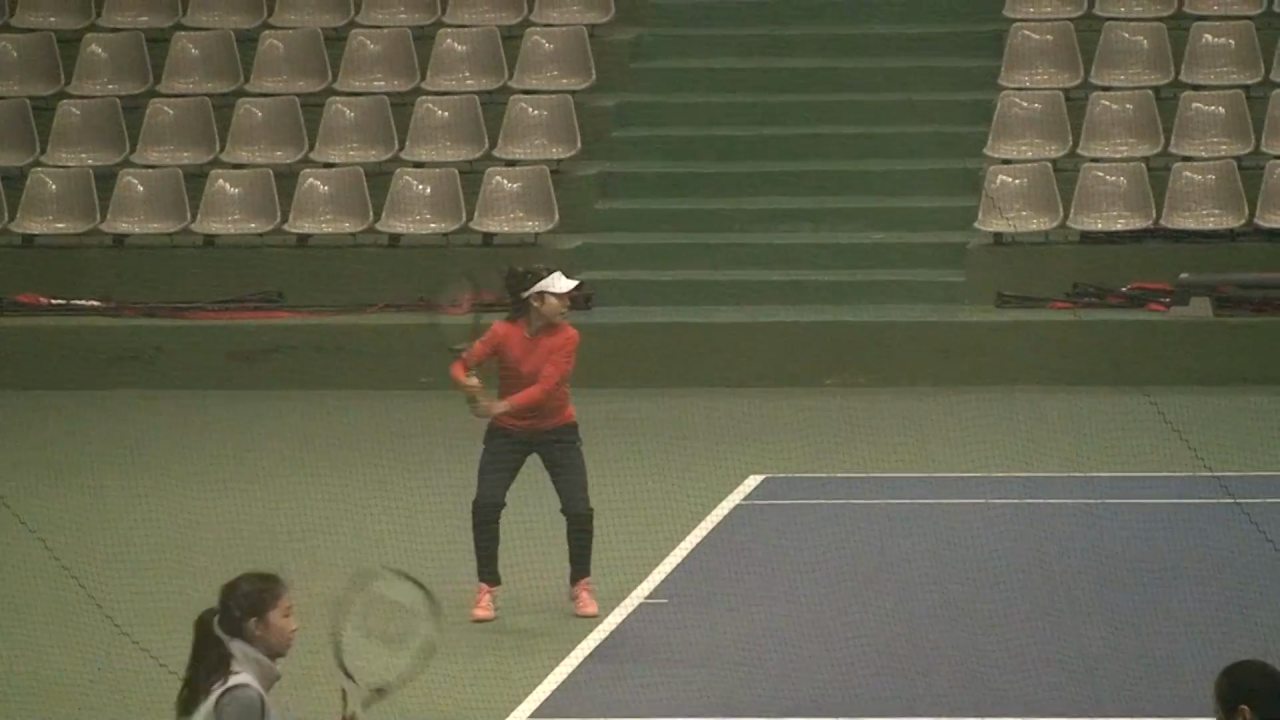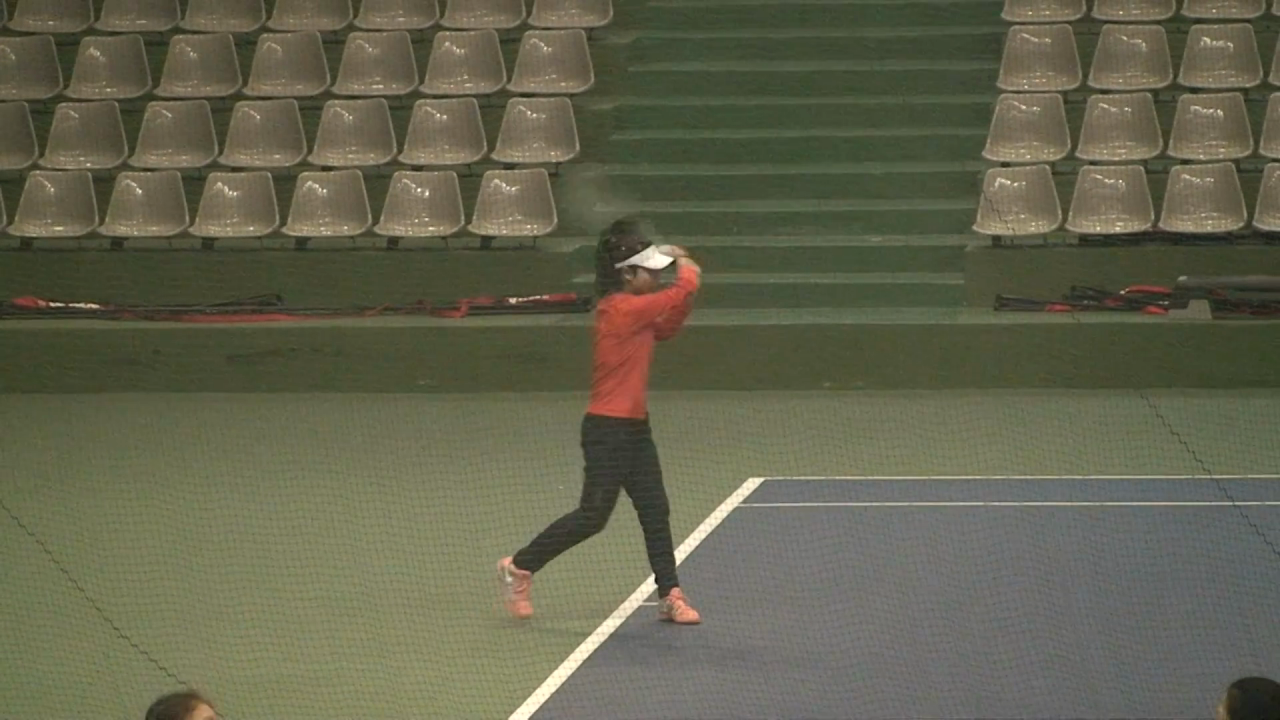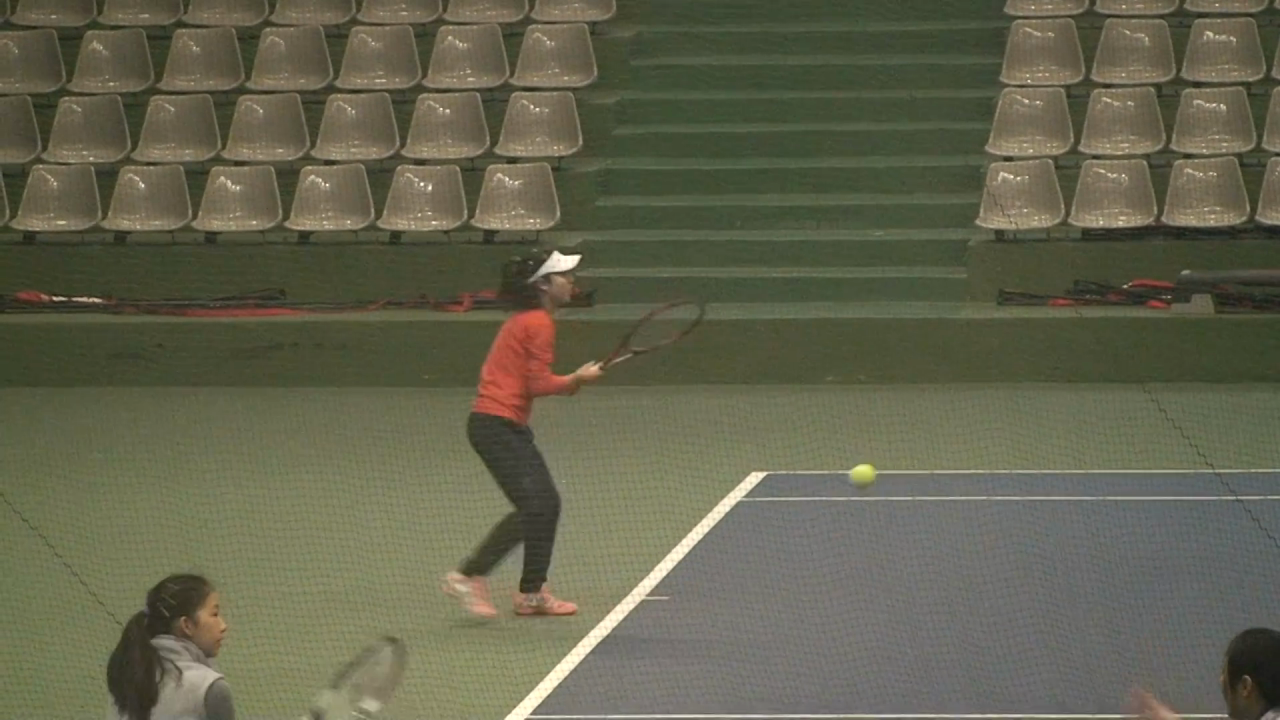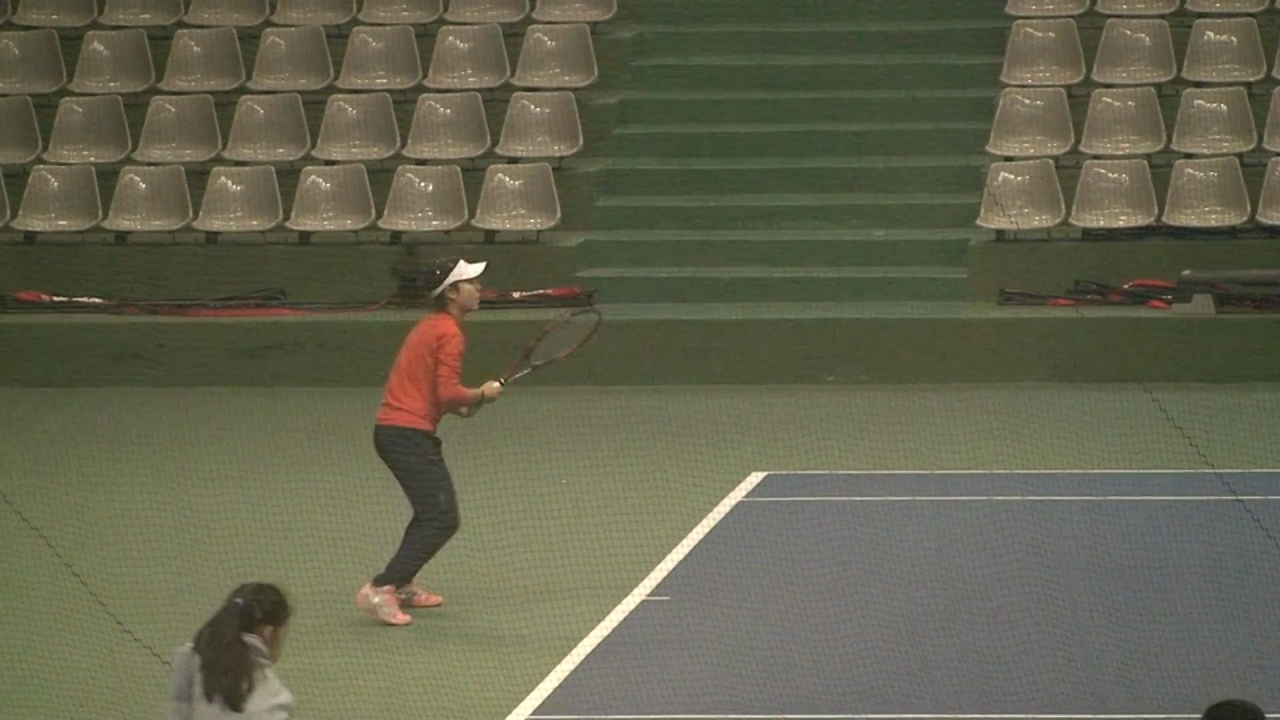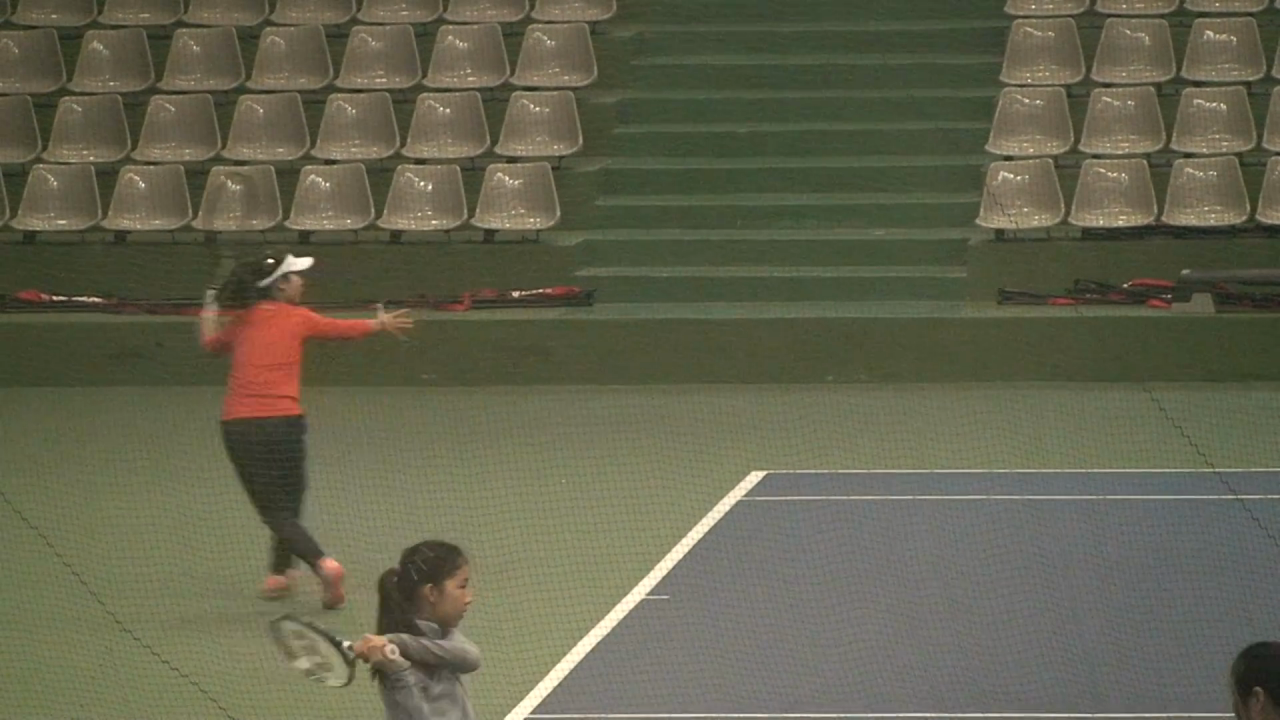
dt=0.7s
person 1, frame 1
left shoulder: (567, 338)
right shoulder: (503, 331)
left elbow: (543, 389)
right elbow: (463, 364)
left wrist: (502, 406)
right wrist: (466, 382)
left hip: (557, 431)
right hip: (507, 431)
left knee: (578, 509)
right knee: (486, 504)
left ankle: (580, 585)
right ankle: (488, 587)
person 1, frame 2
left shoulder: (622, 308)
right shoulder: (629, 309)
left elbow: (664, 330)
right elbow: (685, 290)
right wrist: (685, 260)
left hip: (632, 426)
right hip: (609, 428)
left knee: (655, 509)
right knee: (592, 516)
left ankle: (670, 596)
right ankle: (519, 568)
person 1, frame 3
left shoulder: (527, 318)
right shoulder: (539, 324)
right elbow: (540, 383)
left wrist: (566, 383)
right wrist: (579, 378)
left hip: (503, 425)
right hip: (496, 426)
left knee: (547, 505)
right knee: (534, 508)
left ankle: (532, 593)
right ankle: (468, 577)
person 1, frame 4
left shoulder: (431, 325)
right shoulder: (450, 333)
right elbow: (448, 393)
left wrist: (461, 404)
right wrist: (483, 394)
left hip: (392, 429)
right hip: (408, 435)
left knee: (433, 513)
right knee: (443, 520)
left ankle: (401, 587)
right ankle: (379, 589)
person 1, frame 5
left shoulder: (241, 321)
right shoulder: (300, 318)
left elbow: (212, 344)
right elbow: (348, 328)
left wrist: (209, 320)
right wrist: (381, 323)
left hip: (238, 427)
right hip: (287, 424)
left knee: (275, 512)
right knee: (289, 500)
left ankle: (324, 566)
right ankle: (280, 574)
